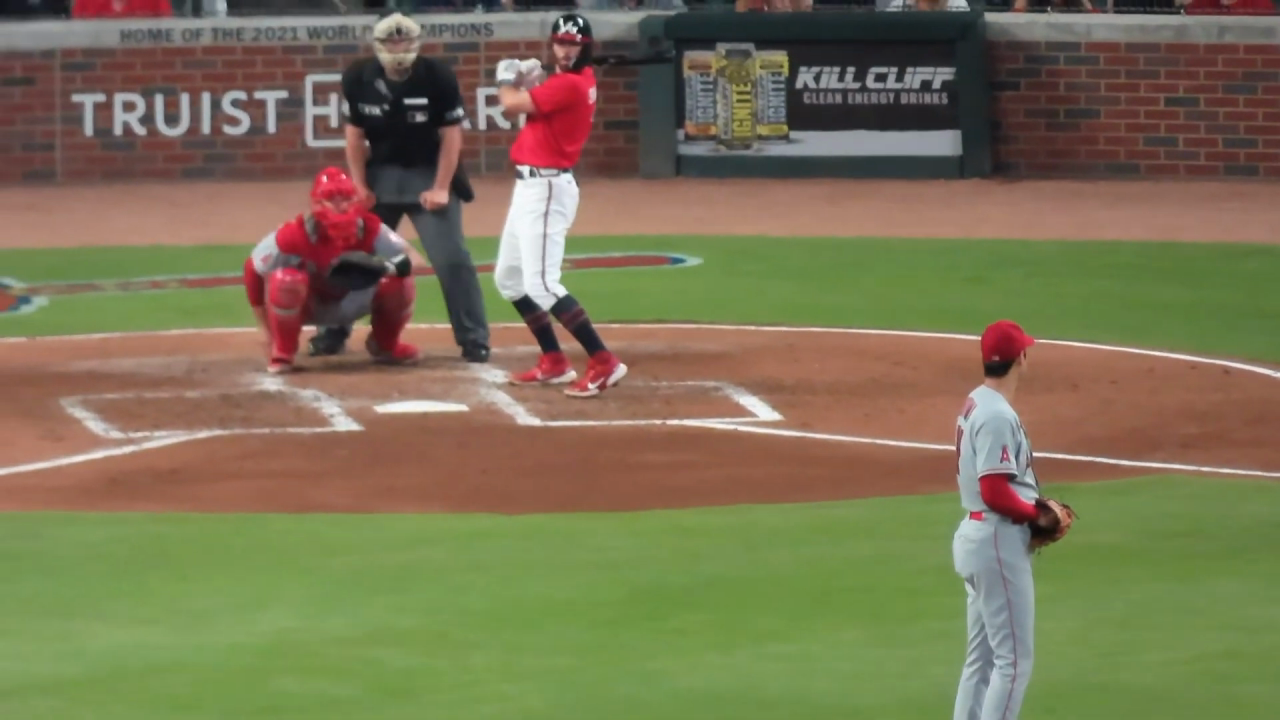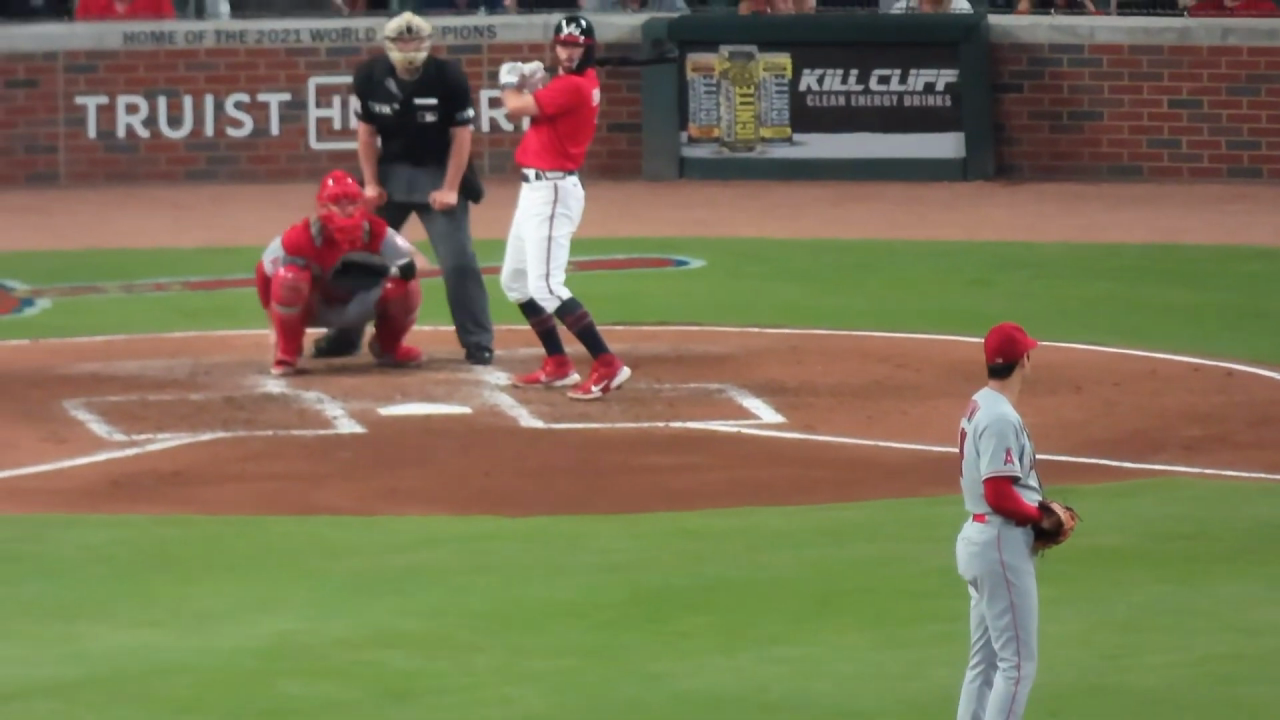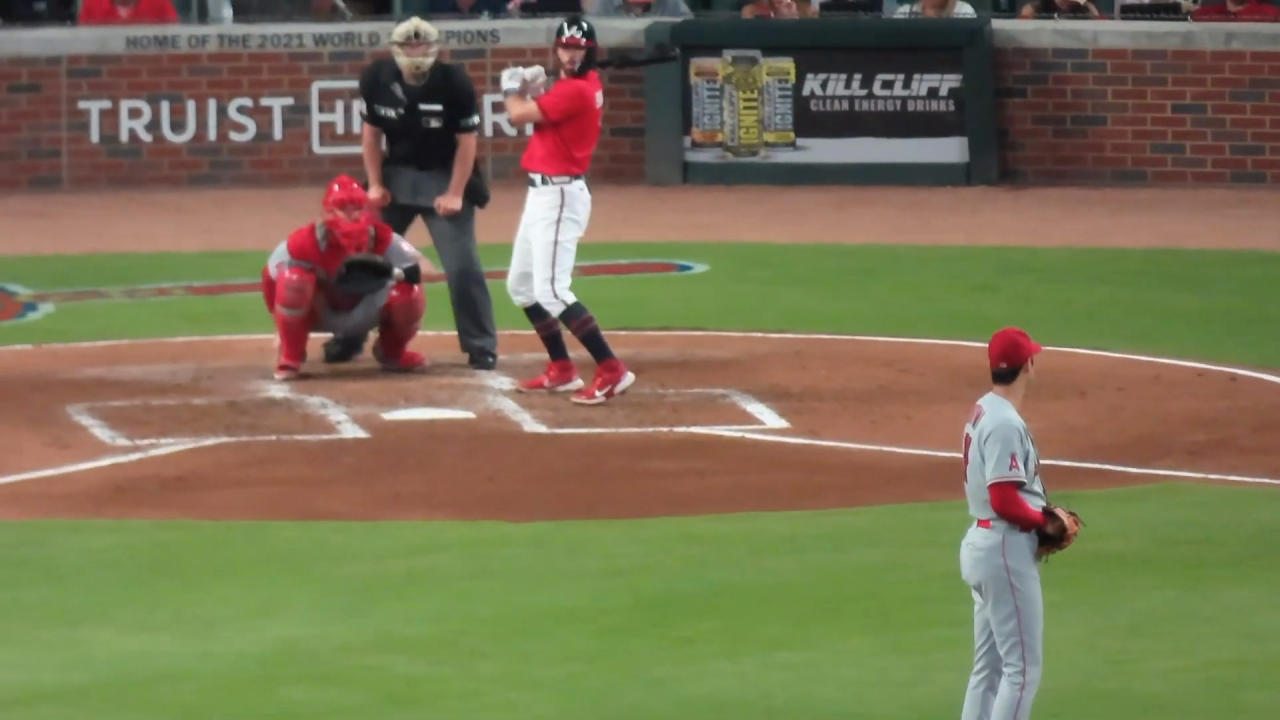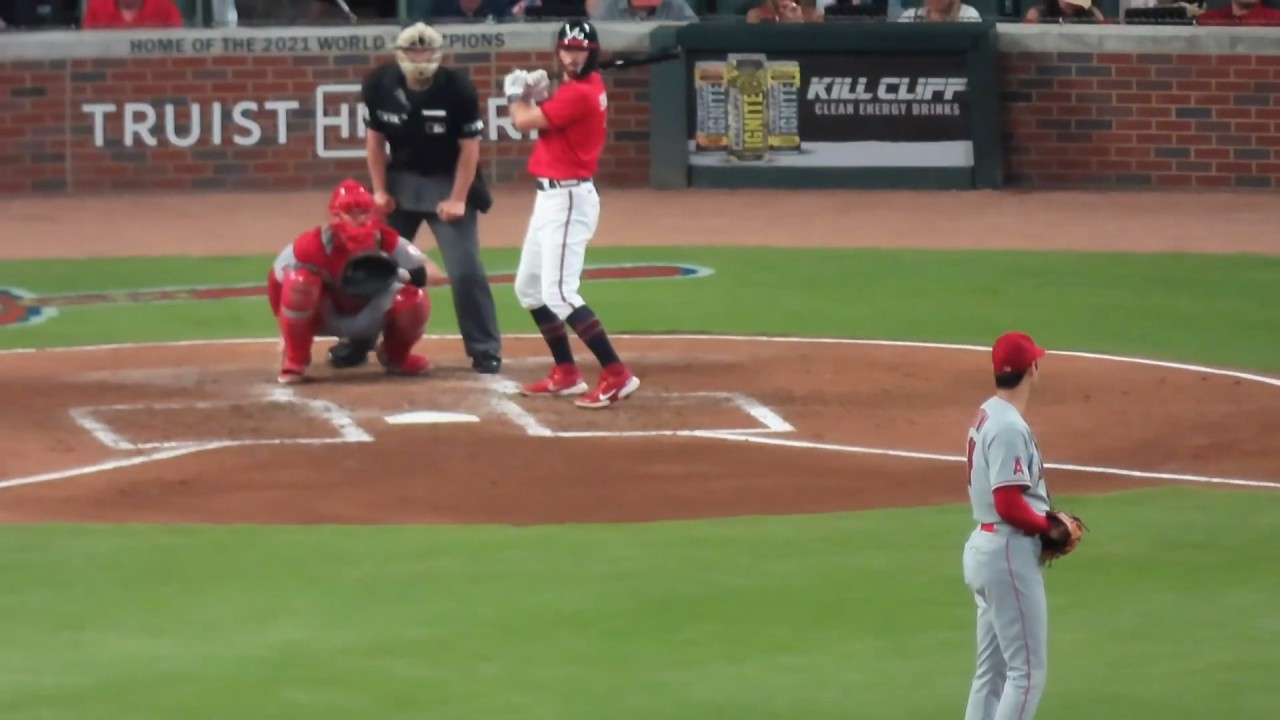
dt=0.1s
person 1, frame 1
left shoulder: (976, 403)
right shoulder: (998, 415)
right elbow: (995, 492)
left wrist: (1033, 511)
right wrist: (1039, 515)
left hip: (978, 536)
right hip: (996, 542)
left knee: (982, 658)
right knee: (1013, 659)
person 1, frame 2
left shoulder: (979, 405)
right shoulder: (1002, 417)
right elbow: (999, 495)
left wrist: (1036, 514)
right wrist: (1041, 517)
left hip: (980, 538)
right hip: (999, 544)
left knee: (986, 660)
right knee: (1017, 661)
person 1, frame 3
left shoulder: (983, 411)
right shoulder: (1006, 423)
right elbow: (1005, 501)
left wrist: (1040, 519)
right wrist: (1047, 523)
left hip: (984, 543)
right hip: (1004, 550)
left knee: (991, 667)
right knee: (1023, 666)
person 1, frame 4
left shoulder: (988, 415)
right shoulder: (1010, 427)
right elbow: (1008, 504)
left wrist: (1043, 523)
right wrist: (1049, 526)
left hip: (987, 547)
right hip: (1008, 553)
left knee: (994, 670)
right knee: (1026, 669)
person 2, frame 1
left shoulder: (570, 83)
right shoulder: (570, 80)
left elbow: (511, 104)
right elbow: (537, 107)
left wrist: (506, 77)
right wrist: (530, 82)
left hip: (546, 189)
right hip: (531, 186)
left knee: (541, 284)
right knee: (509, 279)
left ankle: (604, 362)
right ankle: (554, 361)
person 2, frame 2
left shoulder: (574, 86)
right shoulder: (571, 82)
left elbow: (515, 107)
right elbow: (540, 108)
left wrist: (509, 80)
right wrist: (533, 84)
left hip: (551, 192)
right hip: (536, 189)
left knee: (545, 287)
right knee: (515, 281)
left ankle: (607, 365)
right ankle: (558, 364)
person 2, frame 3
left shoulder: (576, 90)
right shoulder: (578, 84)
left elbow: (518, 115)
right elbow: (545, 115)
left wrist: (511, 87)
right wrist: (536, 92)
left hip: (559, 196)
right hip: (543, 193)
left knee: (551, 291)
right knee: (521, 284)
left ankle: (612, 370)
right ankle: (561, 369)
person 2, frame 4
left shoulder: (580, 93)
right shoulder: (580, 86)
left elbow: (524, 121)
right elbow: (549, 120)
left wrist: (515, 92)
right wrist: (539, 95)
left hip: (567, 199)
right hip: (551, 197)
left knee: (558, 294)
right knee: (529, 287)
left ankle: (617, 374)
right ankle: (566, 373)
person 3, frame 1
left shoulder: (438, 77)
right shoulder: (357, 77)
left elbow: (451, 136)
right elbow: (355, 134)
left wrist: (440, 188)
right wrist: (359, 185)
left hip: (429, 175)
right hip: (380, 173)
left knee: (451, 257)
left ankle: (474, 337)
right ankle: (334, 332)
person 3, frame 2
left shoulder: (449, 77)
right shoulder: (369, 75)
left elbow: (462, 136)
right elbow: (367, 131)
left wrist: (451, 188)
right wrist: (371, 183)
left hip: (438, 173)
right hip: (392, 171)
left knee: (458, 259)
left ankle: (478, 340)
right ankle: (344, 333)
person 3, frame 3
left shoulder: (455, 82)
right shoulder: (375, 78)
left elbow: (466, 142)
right elbow: (371, 133)
left wrist: (455, 194)
right wrist: (376, 185)
left hip: (444, 178)
right hip: (397, 175)
left knee: (462, 264)
left ankle: (482, 345)
right ankle: (350, 337)
person 3, frame 4
left shoulder: (458, 88)
right shoulder: (378, 83)
left elbow: (469, 148)
right elbow: (375, 139)
left wrist: (458, 199)
right wrist: (380, 191)
left hip: (447, 183)
right hip: (400, 180)
left knee: (465, 268)
left ankle: (486, 349)
right ankle: (357, 342)
person 4, frame 1
left shoulder: (370, 228)
right shoulder: (295, 235)
right elbow: (253, 270)
right wrist: (265, 327)
left hip: (349, 303)
right hip: (305, 304)
left knee: (399, 283)
right knee: (287, 280)
left ankle: (384, 345)
right ankle: (283, 350)
person 4, frame 2
left shoulder: (375, 232)
right shoulder: (300, 238)
left elbow: (421, 264)
right elbow: (264, 273)
left wrist: (392, 270)
right wrist: (277, 328)
left hip: (355, 306)
right hip: (314, 306)
left knee: (405, 288)
right knee: (288, 277)
left ankle: (387, 347)
right ankle: (287, 352)
person 4, frame 3
left shoulder: (381, 238)
right shoulder: (305, 242)
left elbow: (426, 269)
right elbow: (270, 278)
left wrist: (397, 273)
right wrist: (281, 332)
left hip: (362, 312)
right hip: (319, 312)
left knee: (410, 295)
right knee: (292, 279)
left ankle: (390, 353)
right ankle: (290, 357)
person 4, frame 4
left shoulder: (387, 241)
right shoulder: (312, 246)
left elbow: (433, 272)
right elbow: (276, 280)
left wrist: (402, 275)
right wrist: (286, 336)
left hip: (368, 316)
right hip: (325, 316)
left knee: (415, 300)
right knee: (298, 281)
left ankle: (395, 356)
right ankle: (295, 360)
